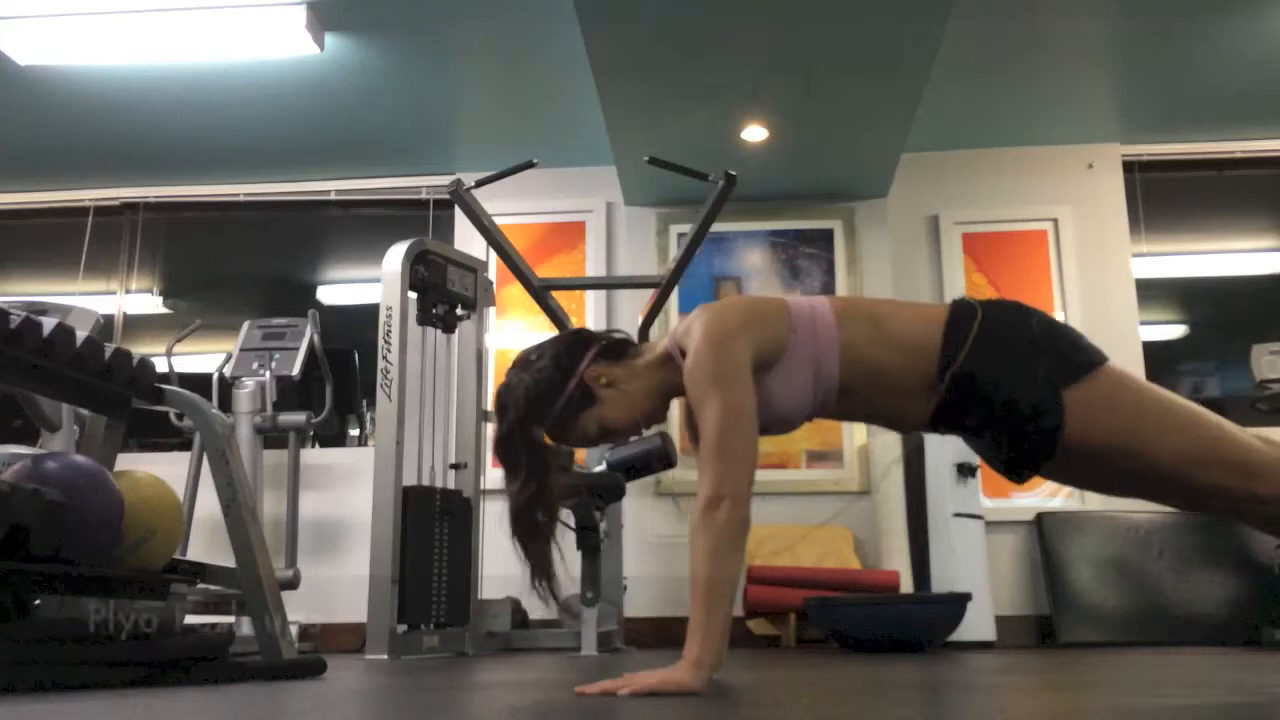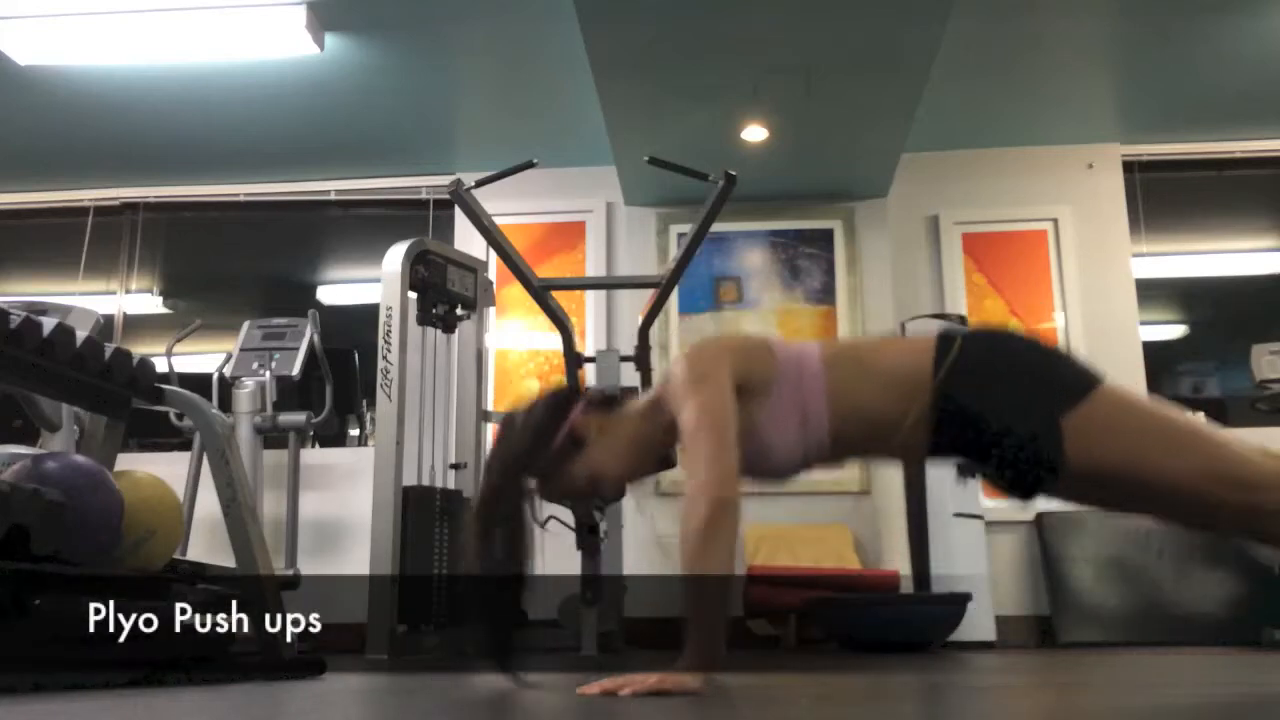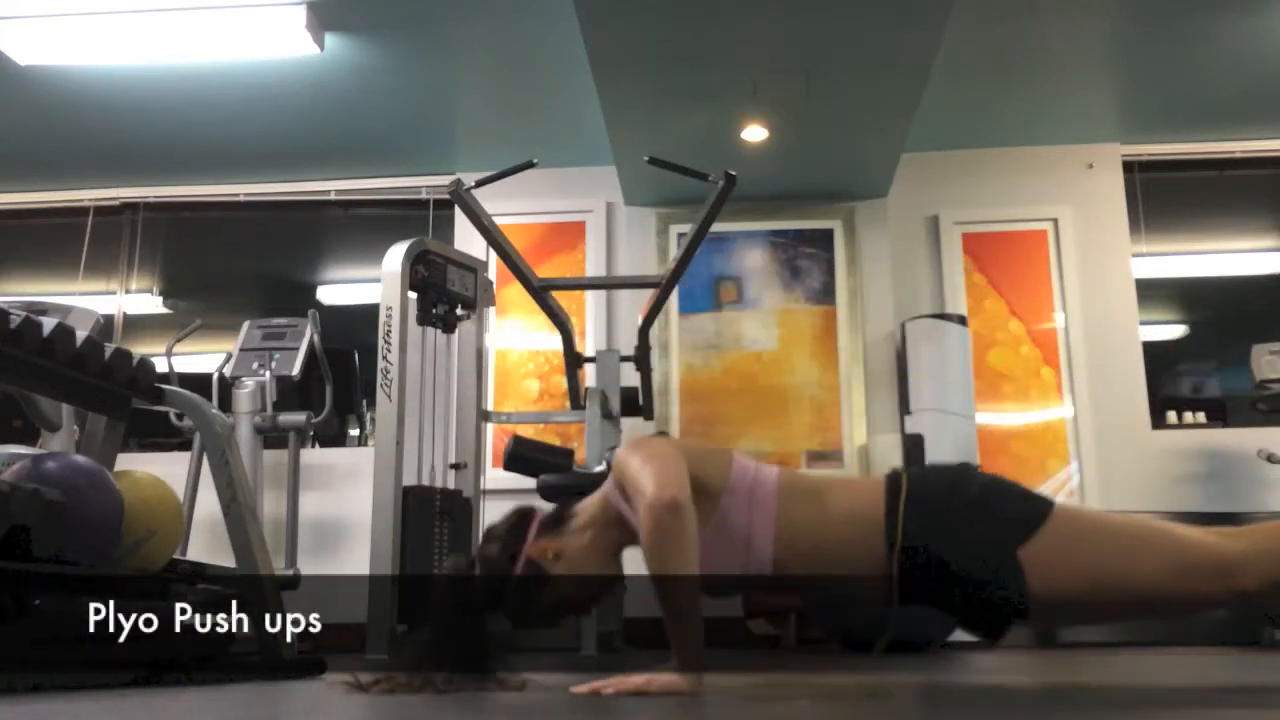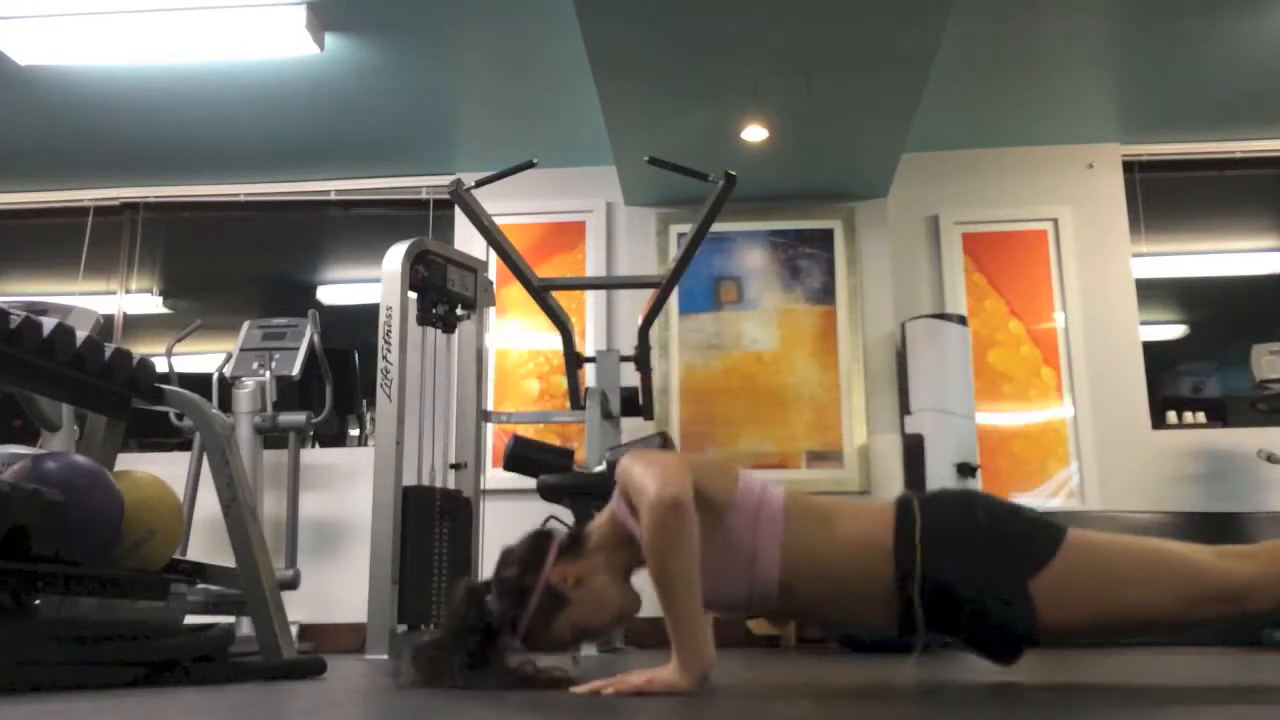
dt=1s
person 1, frame 1
left shoulder: (713, 342)
right shoulder: (692, 375)
left elbow: (725, 502)
right elbow: (717, 504)
left wrist: (697, 665)
right wrist: (695, 654)
left hip: (1003, 366)
right hip: (977, 391)
person 1, frame 2
left shoulder: (695, 376)
right shoulder: (678, 421)
left elbow: (713, 508)
right elbow: (712, 526)
left wrist: (695, 665)
left hip: (992, 394)
right hip: (967, 408)
person 1, frame 3
left shoulder: (638, 462)
right shoulder: (638, 504)
left elbow: (672, 508)
left wrist: (686, 666)
left hip: (944, 541)
right hip: (925, 547)
person 1, frame 4
left shoulder: (641, 475)
right shoulder: (634, 531)
left elbow: (668, 512)
left wrist: (687, 662)
left hip: (949, 560)
right hip: (930, 566)
